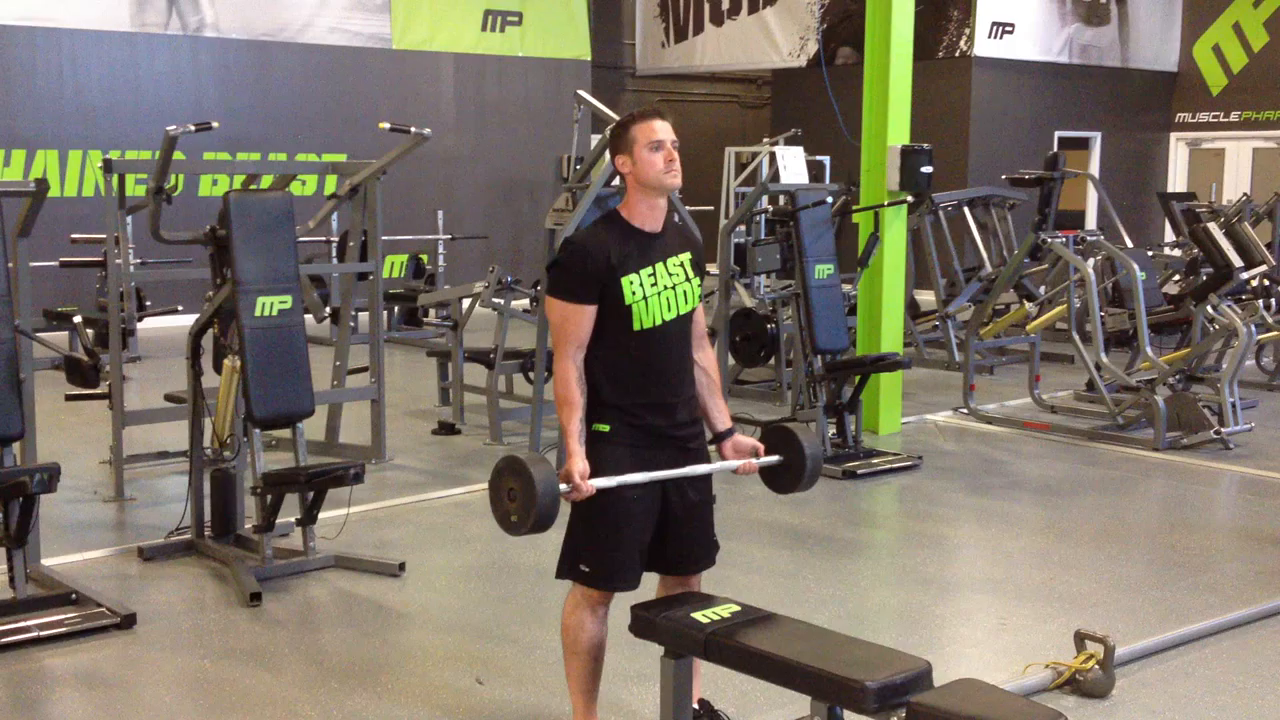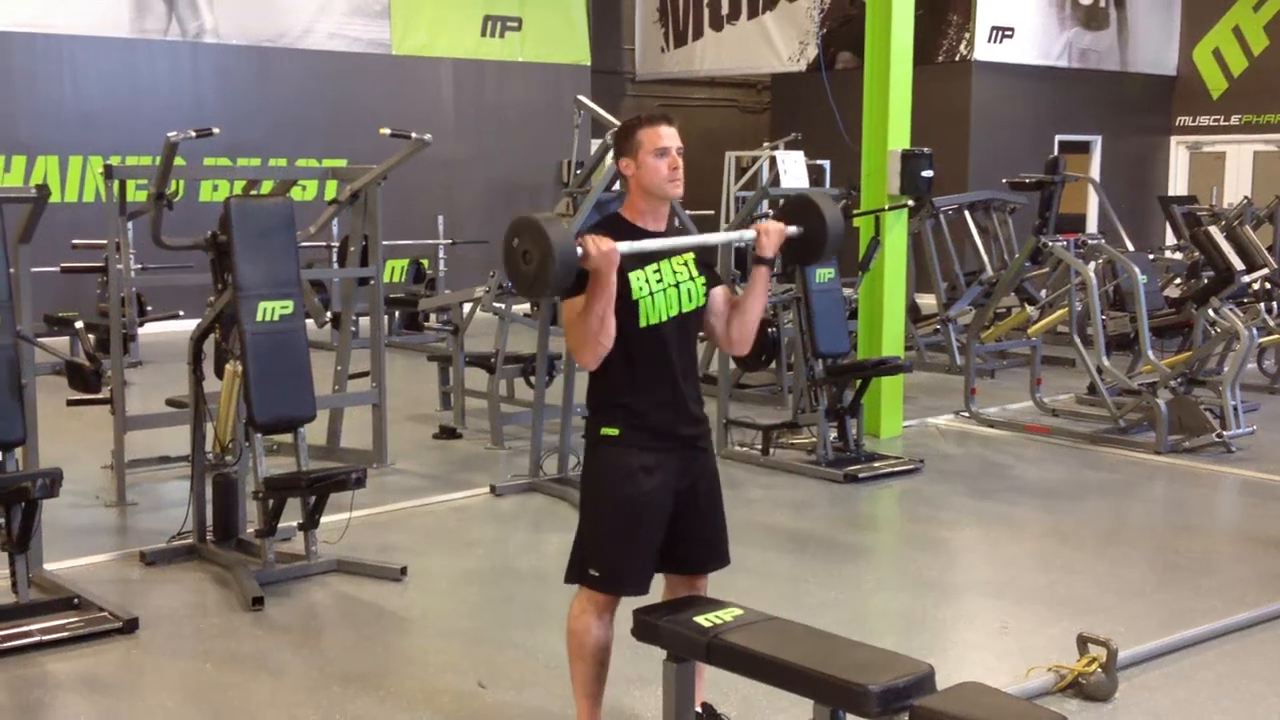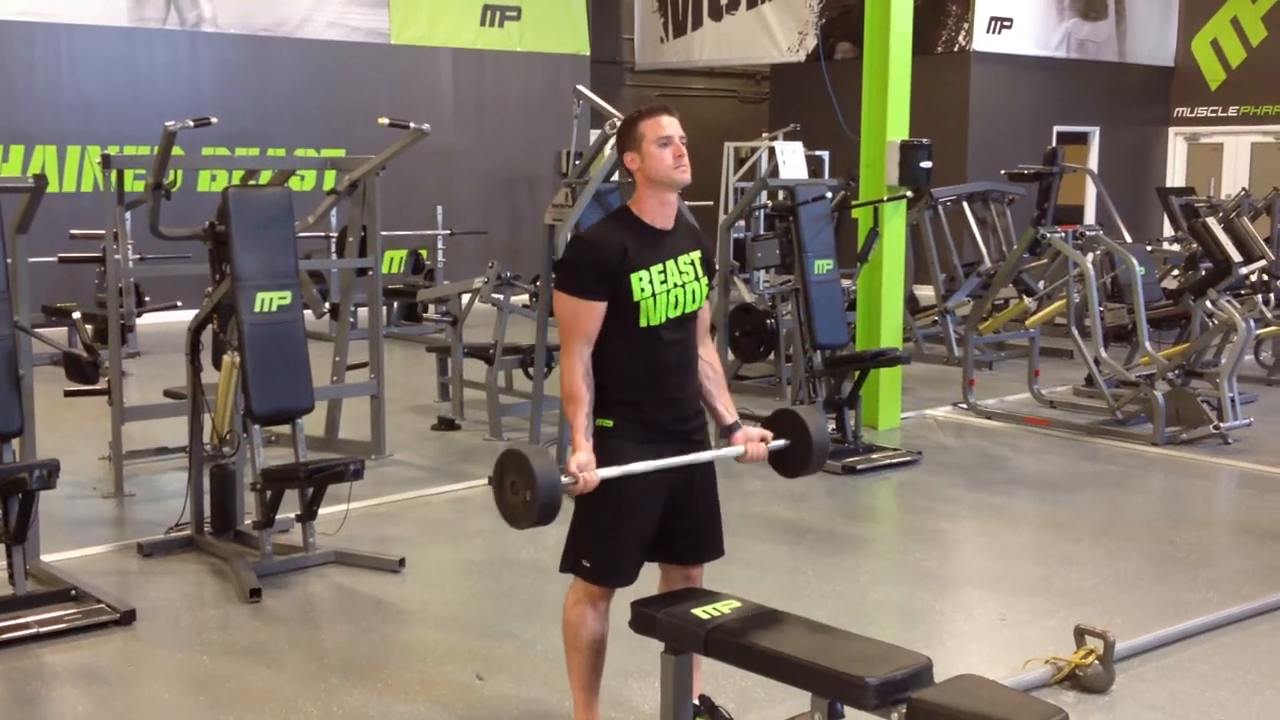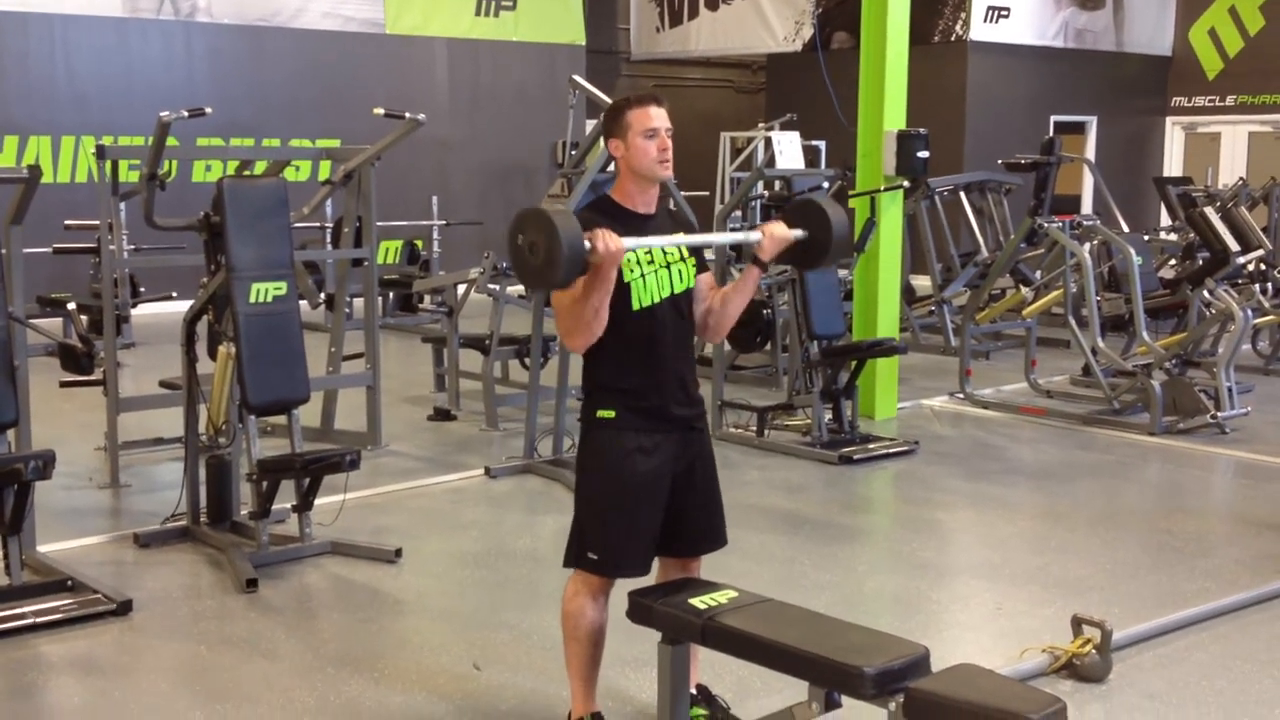
dt=1s
person 1, frame 1
left shoulder: (687, 242)
right shoulder: (590, 251)
right elbow: (568, 359)
left wrist: (724, 430)
right wrist: (574, 450)
left hip: (682, 441)
right hip: (617, 445)
left knee: (685, 576)
right knee: (595, 586)
person 1, frame 2
left shoulder: (693, 245)
right shoulder: (593, 246)
left elbow: (736, 340)
right elbow: (589, 354)
left wrist: (762, 264)
right wrist: (604, 275)
left hip: (690, 439)
right hip: (624, 446)
left knee: (692, 578)
right knee: (602, 590)
person 1, frame 3
left shoulder: (695, 242)
right shoulder: (599, 247)
right elbow: (576, 353)
left wrist: (731, 423)
right wrist: (581, 444)
left hip: (687, 435)
right hip: (622, 442)
left knee: (687, 569)
right knee: (597, 581)
person 1, frame 4
left shoulder: (680, 228)
right shoulder: (588, 230)
left elbow: (711, 323)
right elbow: (575, 336)
left wrist: (759, 262)
right wrist: (604, 267)
left hip: (685, 420)
right hip: (620, 428)
left knee: (686, 558)
right knee: (597, 571)
